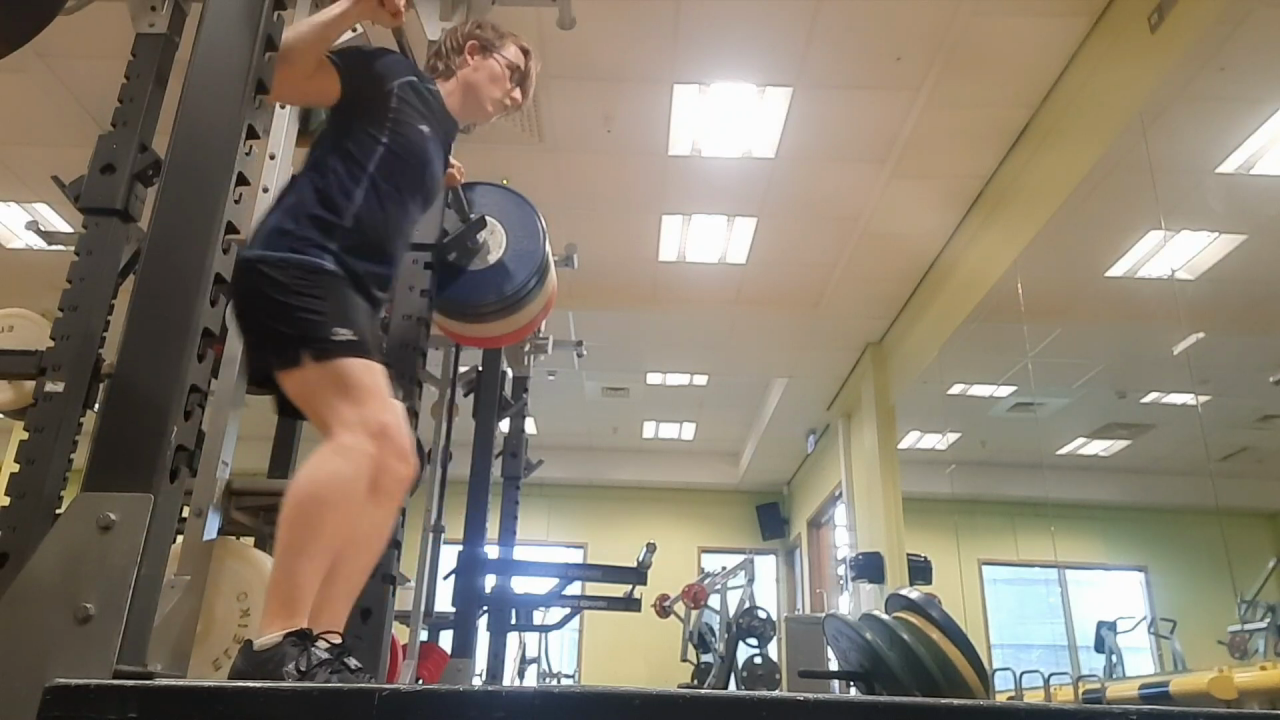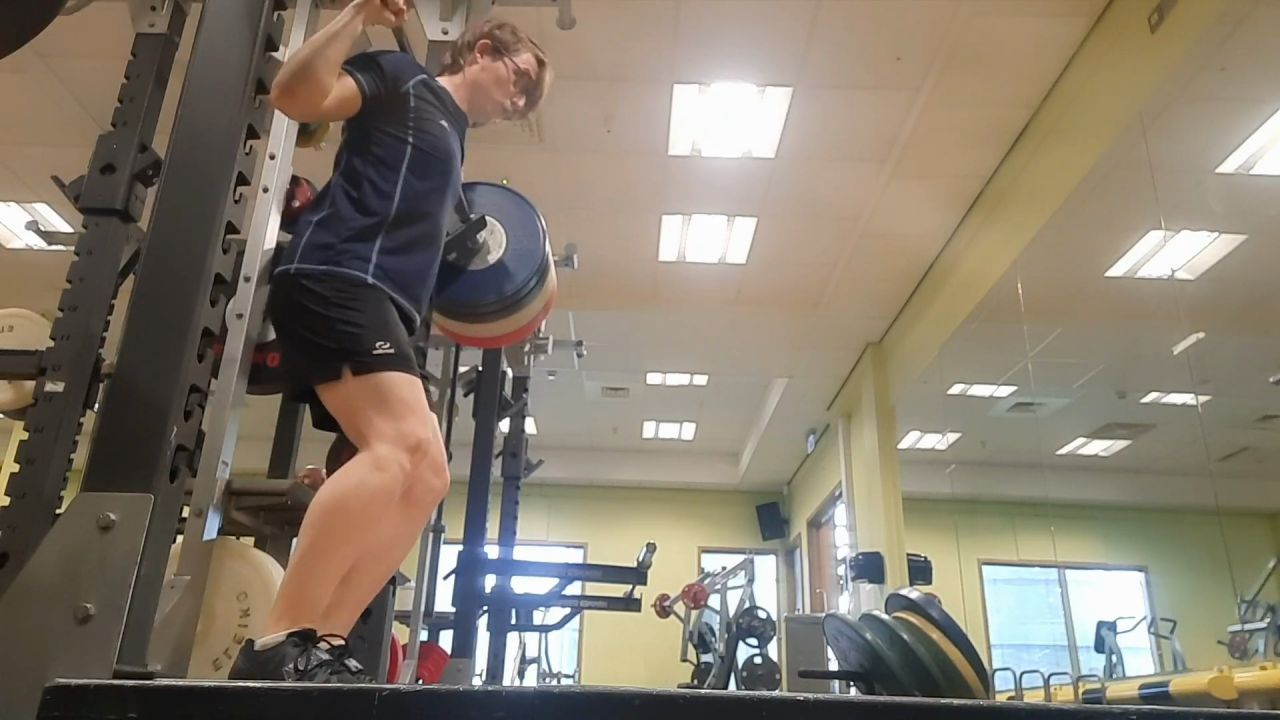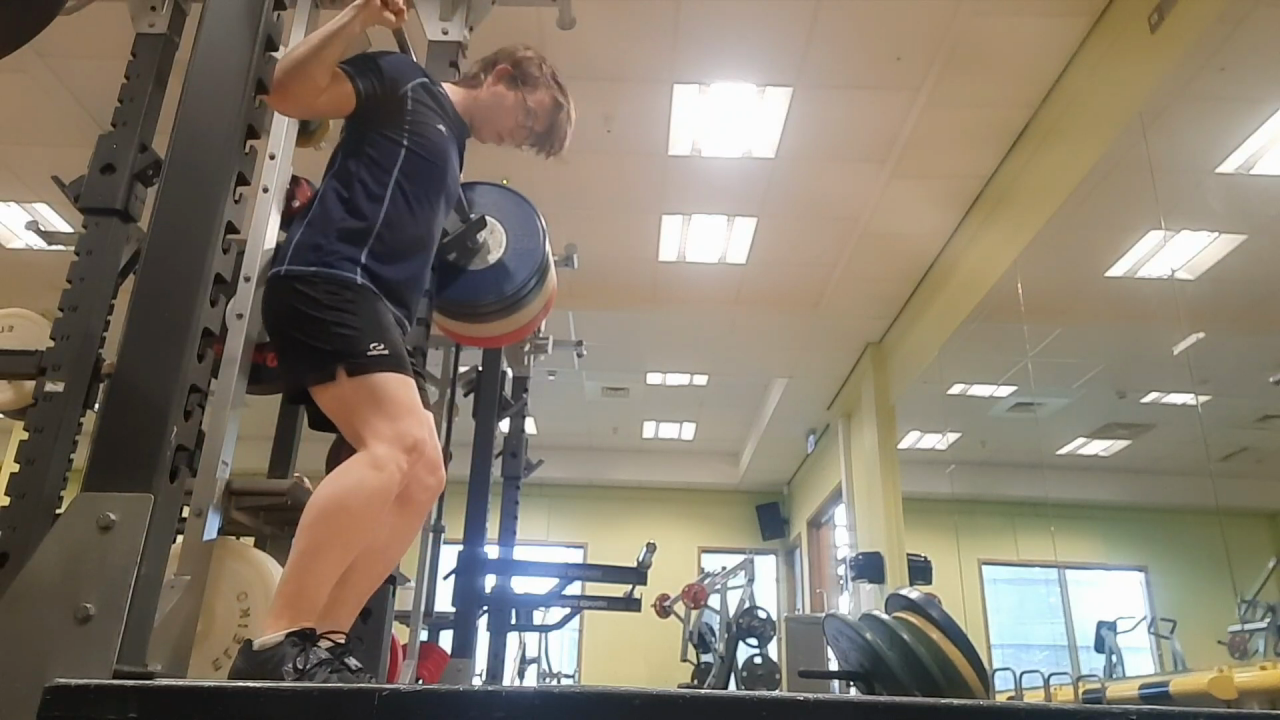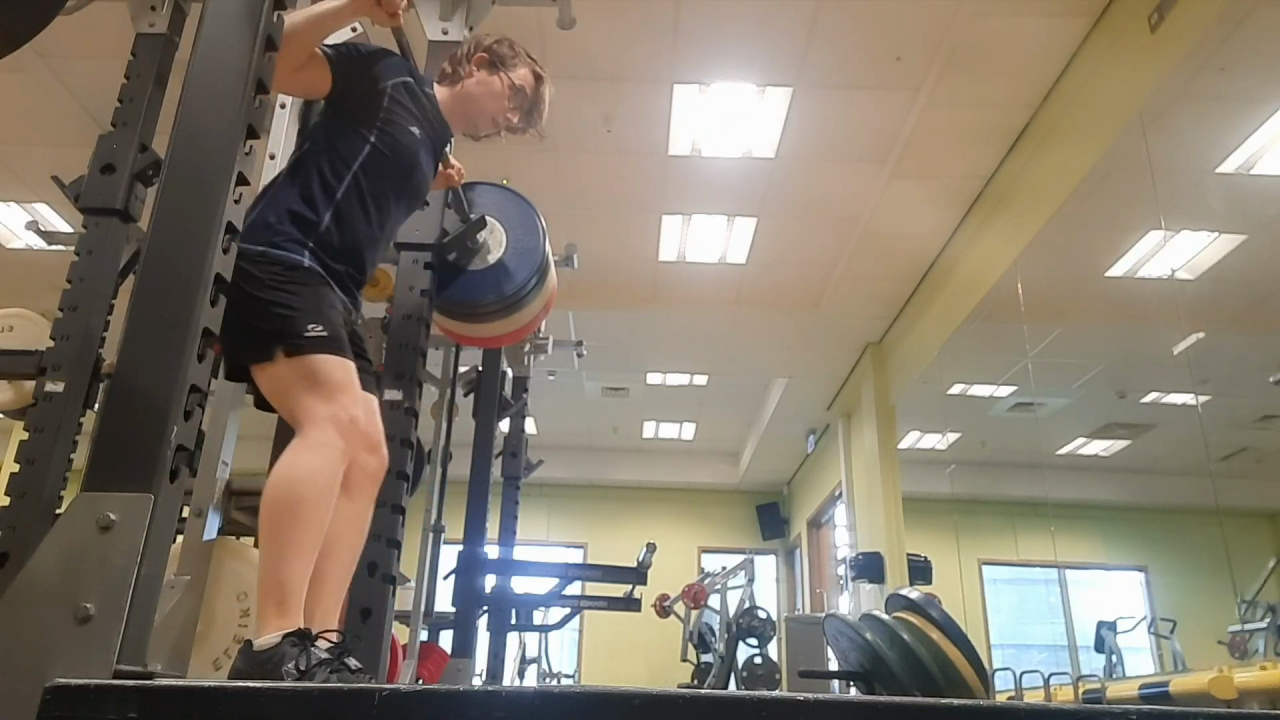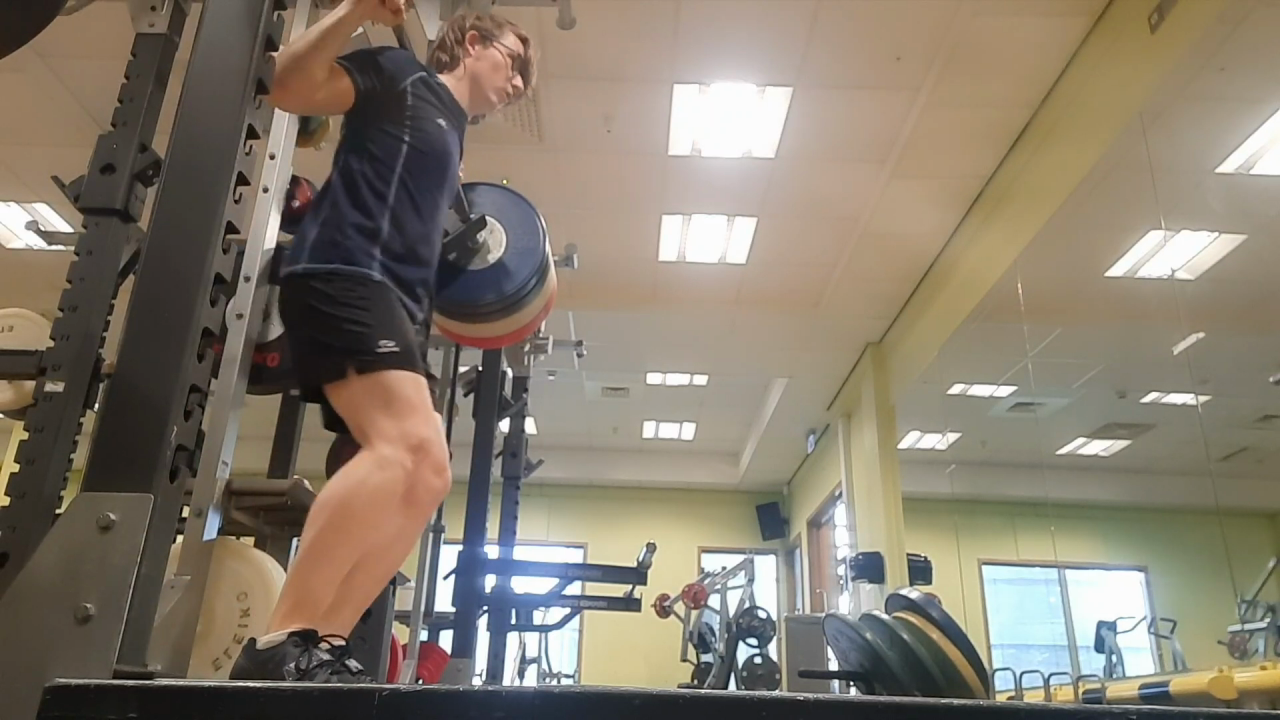
dt=0.5s
person 1, frame 1
left shoulder: (437, 140)
right shoulder: (390, 79)
right elbow: (279, 75)
left wrist: (431, 186)
left hip: (341, 288)
right hip: (297, 267)
left knee: (393, 460)
right knee: (366, 435)
left ankle: (318, 645)
right ankle: (275, 645)
person 1, frame 2
left shoulder: (450, 136)
right shoulder: (401, 79)
right elbow: (296, 93)
left wrist: (450, 198)
left hip: (377, 304)
right hip: (336, 281)
left knee: (426, 474)
right knee: (398, 446)
left ankle: (319, 646)
right ankle: (278, 645)
person 1, frame 3
left shoulder: (449, 149)
right shoulder: (403, 83)
right elbow: (287, 90)
left wrist: (457, 217)
left hip: (371, 306)
right hip: (329, 280)
left knee: (421, 474)
right knee: (399, 446)
left ankle: (321, 645)
right ankle: (277, 644)
person 1, frame 4
left shoulder: (433, 151)
right shoulder: (386, 77)
right elbow: (272, 64)
left wrist: (432, 187)
left hip: (326, 290)
right hip: (277, 262)
left knee: (364, 459)
right knee: (333, 425)
left ankle: (316, 643)
right ankle: (274, 645)
person 1, frame 5
left shoulder: (452, 137)
right shoulder: (402, 77)
right elbow: (289, 87)
left wrist: (449, 195)
left hip: (386, 298)
right hip: (343, 278)
left knee: (427, 473)
right knee: (403, 447)
left ankle: (323, 647)
right ankle: (278, 645)
